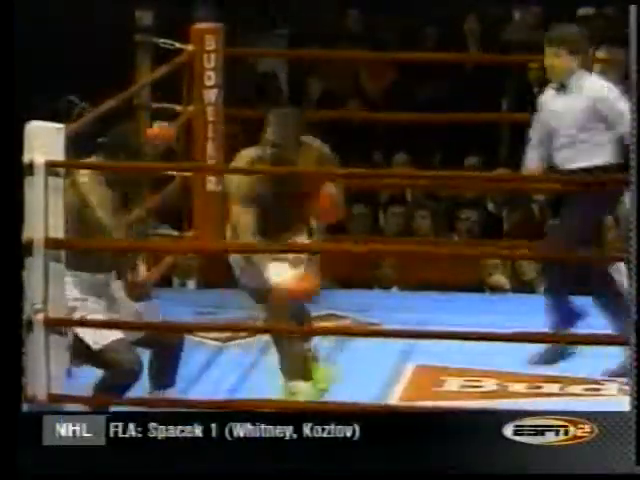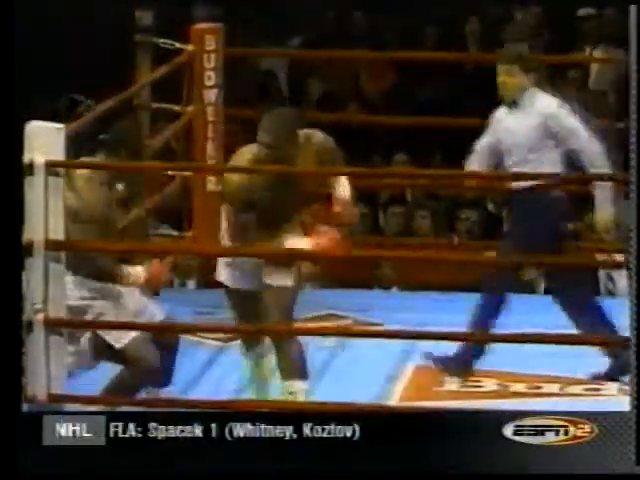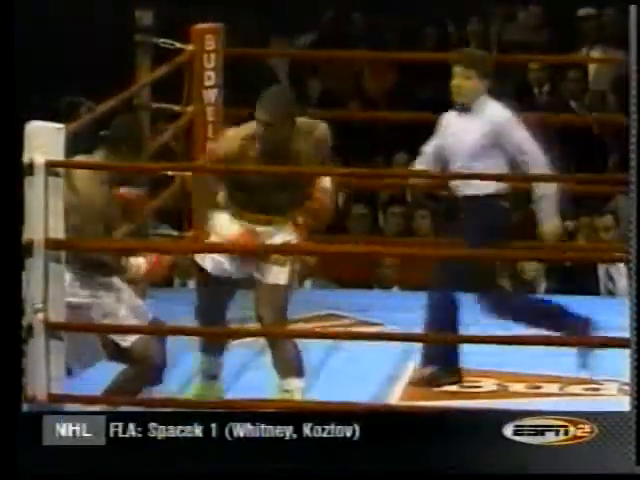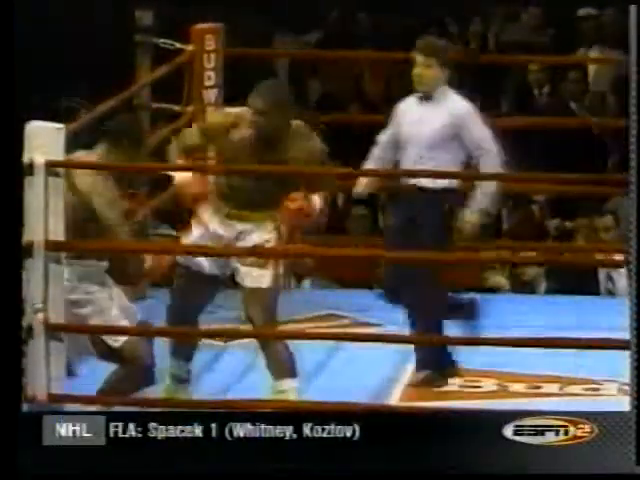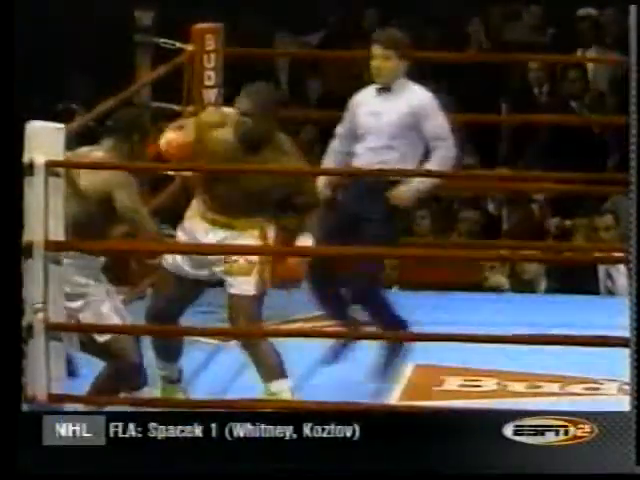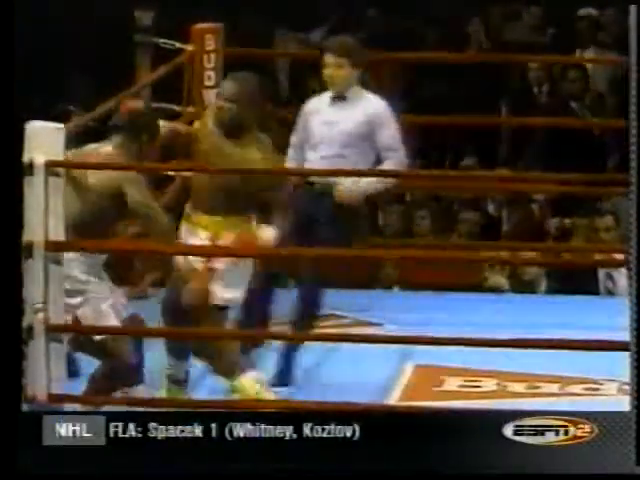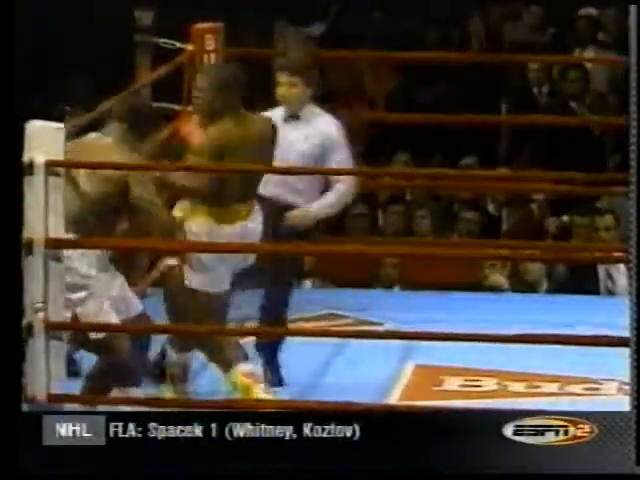
dt=0.1s
person 1, frame 1
left shoulder: (597, 91)
right shoulder: (548, 98)
left elbow: (634, 132)
right elbow: (539, 140)
right wrist: (531, 168)
left hip: (593, 180)
left knee: (552, 252)
right knee: (592, 271)
left ankle: (564, 327)
right ankle: (630, 338)
person 1, frame 2
left shoulder: (549, 110)
right shoulder: (501, 116)
left elbow: (592, 152)
right elbow: (484, 153)
left wrist: (604, 205)
right wrist: (472, 171)
left hip: (545, 201)
right hip: (524, 201)
left knee: (497, 274)
right knee: (566, 287)
left ankle: (466, 356)
person 1, frame 3
left shoulder: (498, 117)
right shoulder: (449, 121)
left elbow: (536, 163)
right elbow: (430, 157)
left wrist: (548, 215)
right wrist: (417, 175)
left hip: (484, 210)
right hip: (468, 208)
left knee: (444, 279)
right knee: (487, 292)
left ankle: (439, 364)
right ankle: (571, 325)
person 1, frame 4
left shoulder: (460, 110)
right shoulder: (404, 108)
left elbow: (492, 159)
right elbow: (384, 149)
left wrist: (477, 207)
right wrist: (368, 176)
left hip: (435, 202)
right hip: (406, 197)
left knee: (418, 283)
right knee: (393, 283)
left ankle: (433, 365)
person 1, frame 5
left shoulder: (420, 100)
right shoulder: (361, 99)
left elbow: (445, 149)
right elbow: (342, 141)
left wrist: (415, 186)
right wrist: (326, 175)
left hip: (388, 193)
right hip: (352, 188)
left knee: (363, 277)
right knee: (318, 265)
left ankle: (394, 332)
right ankle: (349, 327)
person 1, frame 6
left shoulder: (375, 110)
right shoulder: (311, 106)
left elbow: (397, 161)
left wrist: (361, 188)
right wrist: (289, 183)
left hip: (338, 208)
right hip: (305, 196)
left knee: (310, 287)
right knee: (266, 272)
left ankle: (287, 360)
right ankle: (248, 341)
person 1, frame 7
left shoulder: (327, 129)
right shoulder: (265, 122)
left elbow: (345, 186)
left wrist: (312, 212)
left hip: (294, 220)
right hip: (257, 210)
left knee: (275, 301)
left ankle: (269, 365)
person 2, frame 1
left shoulder: (316, 153)
right shoulder: (244, 171)
left elbow: (330, 193)
right elbow: (247, 236)
left wrist: (331, 193)
right wrist: (277, 278)
left hip: (291, 240)
right hip: (252, 247)
left knee: (282, 320)
right knee: (281, 305)
left ankle: (300, 402)
right ankle: (308, 359)
person 2, frame 2
left shoulder: (318, 147)
right shoulder: (241, 174)
left elbow: (336, 169)
right elbow: (240, 236)
left wrist: (344, 196)
right wrist: (302, 245)
left hip: (290, 235)
right hip: (250, 239)
left knee: (278, 324)
right knee: (247, 318)
left ankle: (298, 403)
right ankle: (259, 365)
person 2, frame 3
left shoulder: (315, 136)
right shoulder: (232, 144)
right elbow: (200, 185)
left wrist: (324, 189)
right wrist: (225, 228)
left hip: (280, 231)
right hip: (234, 224)
left knee: (272, 321)
right knee: (208, 314)
left ankle: (295, 401)
right ankle: (209, 382)
person 2, frame 4
left shoulder: (308, 147)
right shoulder: (223, 123)
left elbow: (317, 187)
left wrist: (311, 204)
right wrist: (183, 177)
left hip: (262, 231)
right hip: (214, 221)
left knee: (263, 323)
right knee: (179, 313)
left ankle: (291, 402)
right ankle: (178, 387)
person 2, frame 5
left shoulder: (288, 164)
right shoulder: (212, 122)
left elbow: (301, 211)
right elbow: (178, 131)
right wrist: (171, 139)
left hip: (246, 238)
right hip: (199, 225)
left knee: (247, 330)
right knee: (159, 314)
left ankle: (285, 401)
right ankle: (170, 389)
person 2, frame 6
left shoulder: (259, 159)
right shoulder: (210, 123)
left hip: (224, 239)
right hip: (196, 228)
left knee: (208, 335)
right knee: (175, 311)
left ankle: (258, 393)
right ankle: (176, 387)
person 2, frame 7
left shoulder: (226, 135)
left elbow: (199, 184)
left hip: (219, 228)
right hip: (221, 220)
left knee: (202, 322)
left ankle: (253, 388)
person 3, frame 1
left shoulder: (100, 178)
right shoulder: (89, 183)
right elbow: (117, 240)
right wrist: (135, 277)
left hip: (102, 284)
right hip: (75, 289)
left knee: (171, 338)
right knee: (127, 365)
person 3, frame 2
left shoulder: (90, 176)
right shoulder: (90, 189)
right elbow: (90, 260)
right wrist: (135, 275)
left hip: (104, 284)
right hip: (82, 289)
left knee: (167, 337)
right knee: (147, 361)
person 3, frame 3
left shoulder: (84, 171)
right shoulder: (91, 187)
right elbow: (91, 256)
right wrist: (137, 267)
left hip: (98, 280)
right hip: (82, 286)
left knee: (153, 333)
right knee: (149, 358)
person 3, frame 4
left shoulder: (76, 162)
right shoulder: (100, 180)
right elbow: (123, 244)
right wrist: (139, 265)
left hip: (80, 272)
right hip: (76, 278)
left knee: (138, 338)
right knee: (139, 360)
person 3, frame 5
left shoulder: (79, 156)
right shoulder: (117, 177)
right elbow: (149, 236)
left hip: (74, 266)
right hip: (72, 270)
right knee: (127, 358)
person 3, frame 6
left shoulder: (80, 155)
right shoulder: (127, 174)
right elbow: (161, 230)
left hip: (76, 261)
right hip: (75, 265)
right knee: (123, 356)
person 3, frame 7
left shoulder: (78, 146)
right shoulder: (128, 163)
right elbow: (155, 226)
left hip: (80, 256)
right hip: (80, 258)
right knee: (121, 352)
